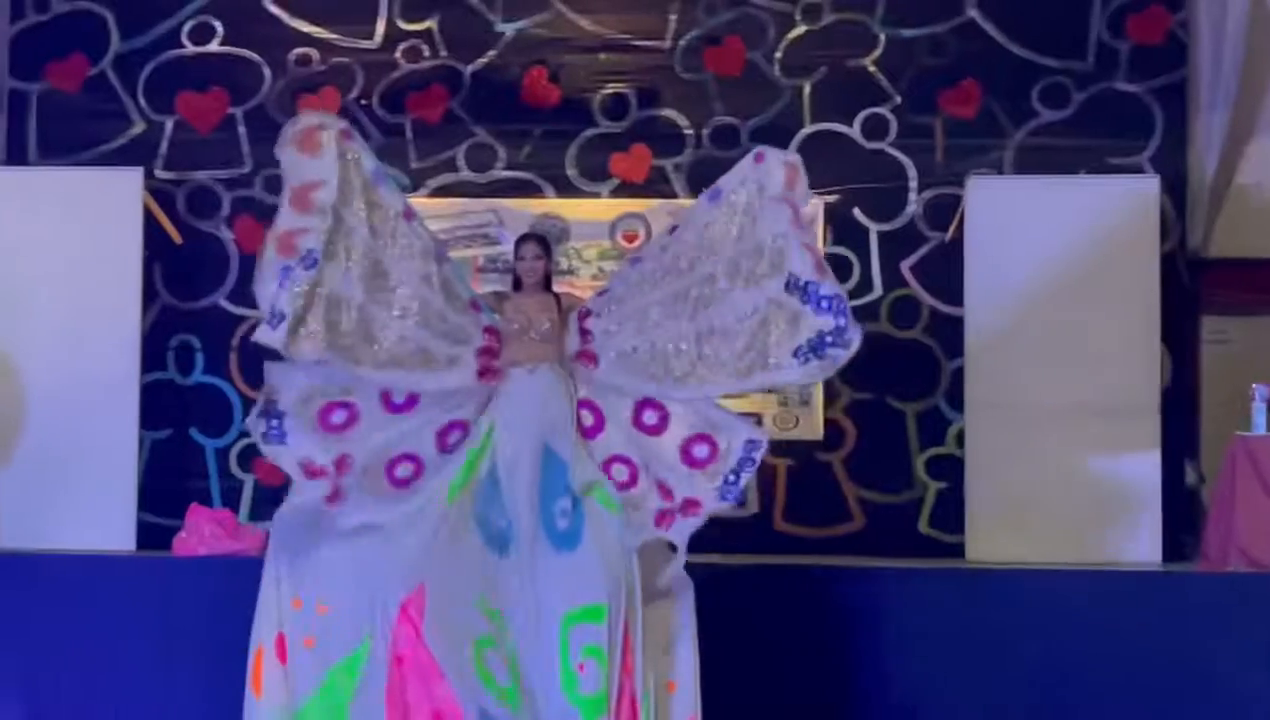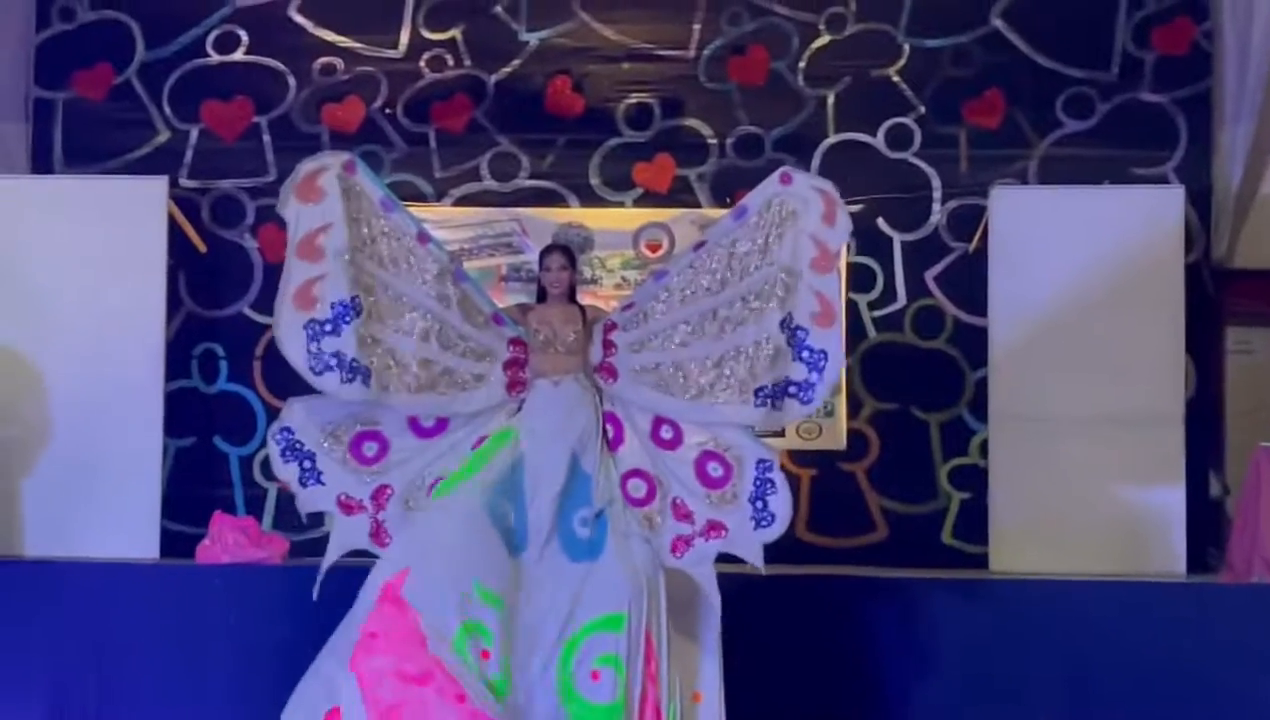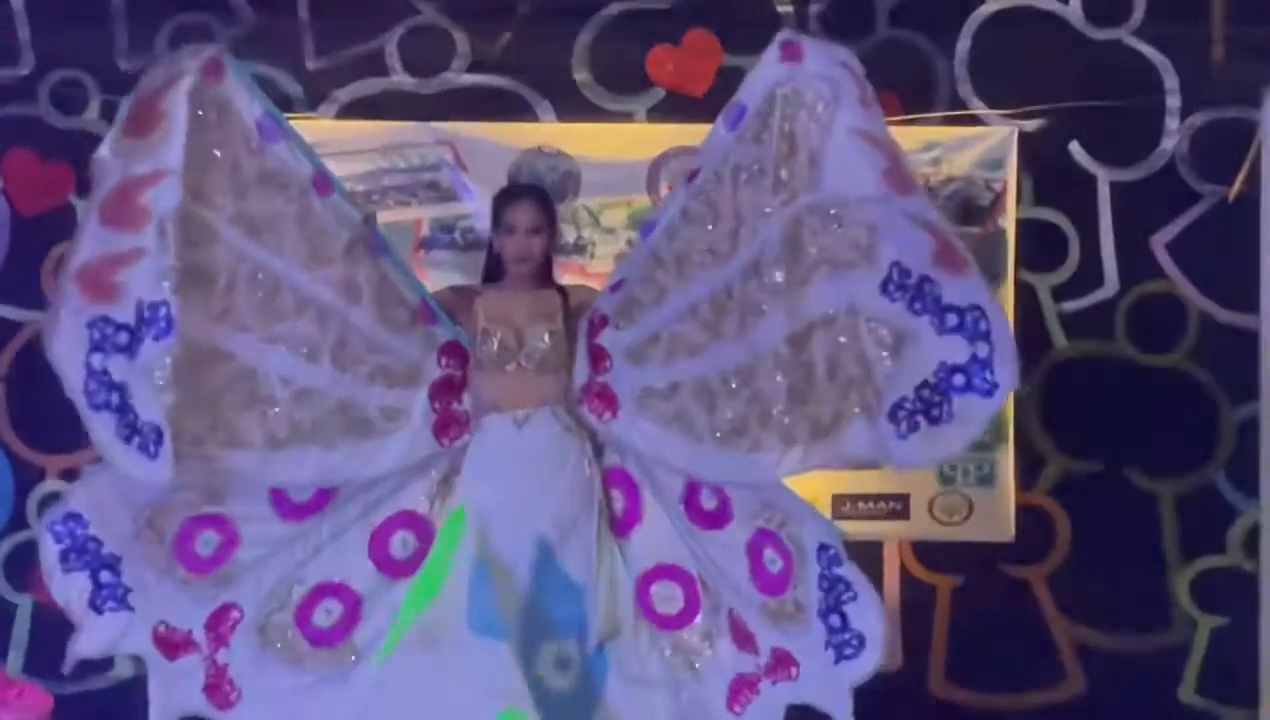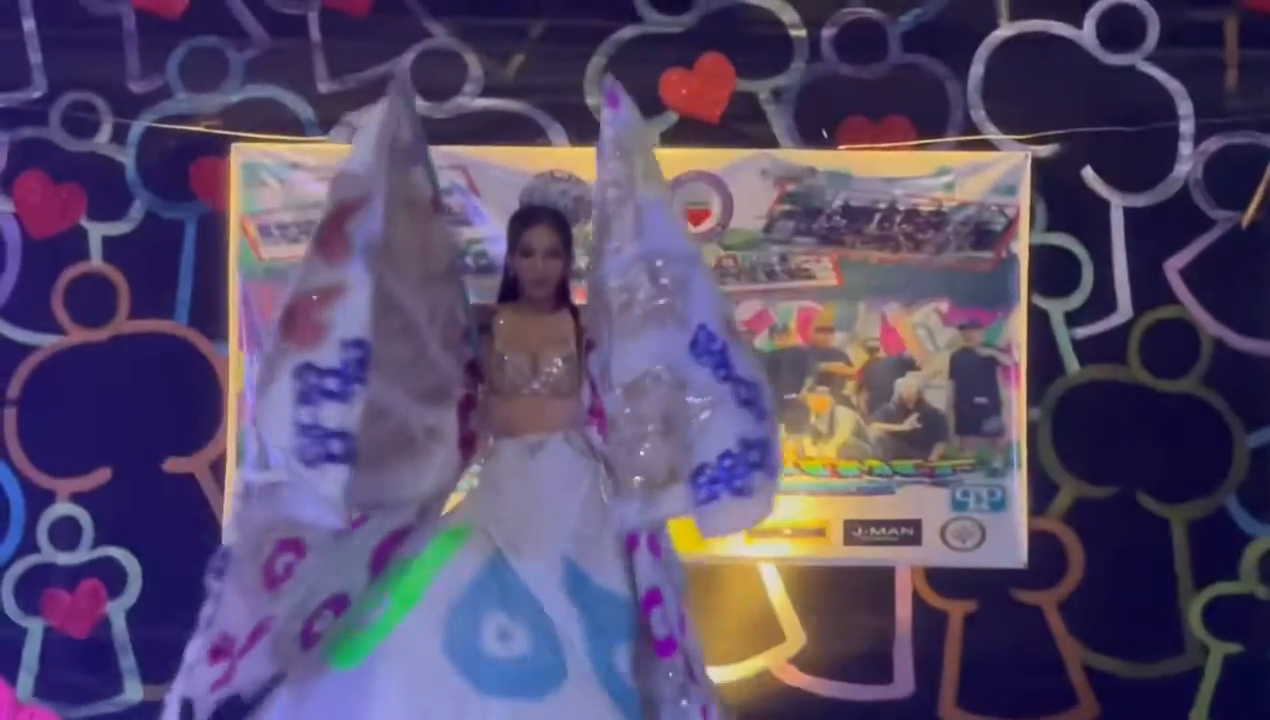
dt=0.7s
person 1, frame 1
left shoulder: (573, 306)
right shoulder: (493, 304)
left elbow: (642, 295)
right elbow: (431, 288)
left hip: (559, 417)
right hip: (508, 417)
left knee: (566, 541)
right knee: (501, 531)
person 1, frame 2
left shoulder: (596, 318)
right shoulder: (518, 316)
left elbow: (667, 307)
right elbow: (455, 303)
left hip: (584, 427)
right hip: (531, 427)
left knee: (588, 548)
right knee: (515, 534)
person 1, frame 3
left shoulder: (582, 307)
right shoulder: (457, 306)
left elbow: (671, 283)
right elbow: (356, 290)
left hip: (566, 481)
right hip: (485, 482)
right knee: (472, 639)
person 1, frame 4
left shoulder: (588, 325)
right shoulder: (481, 326)
left elbow: (647, 324)
right elbow: (420, 295)
left hip: (579, 491)
right hip: (504, 492)
left knee: (581, 632)
right knee: (465, 618)
